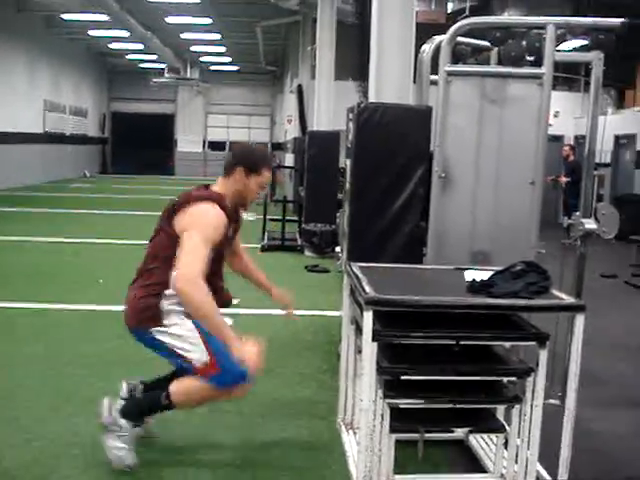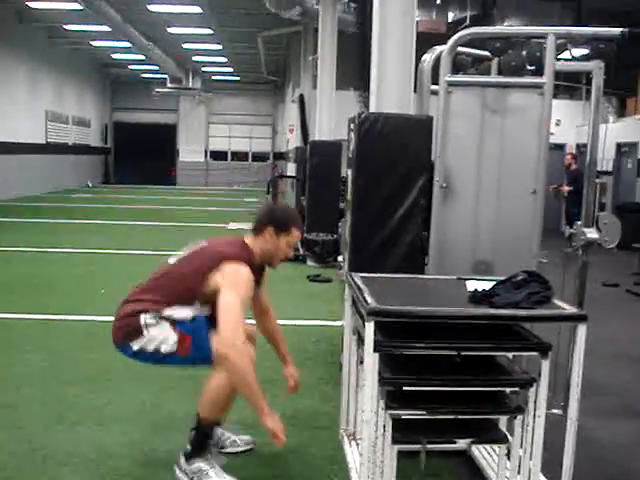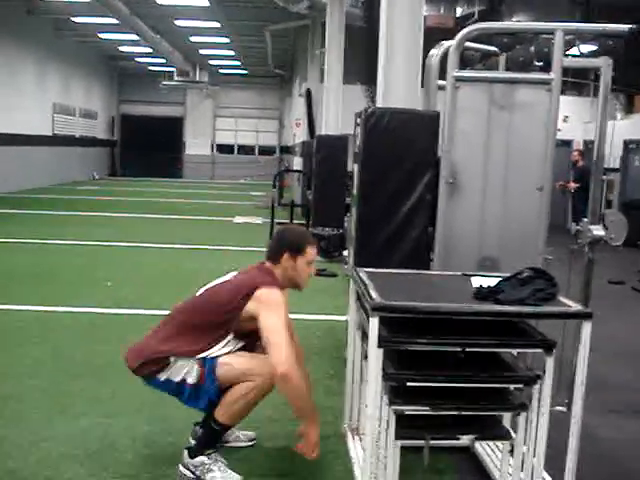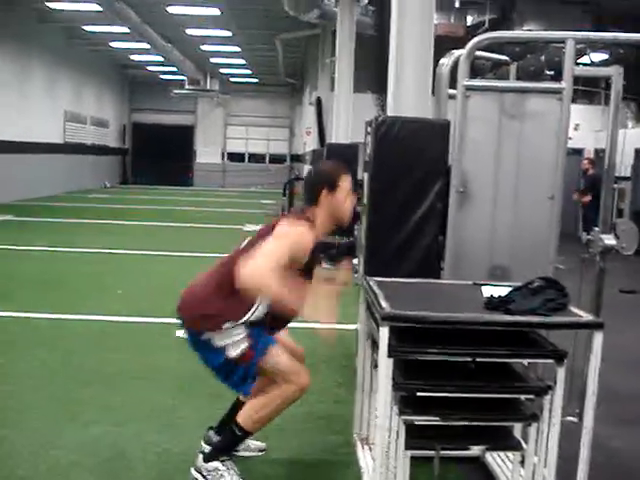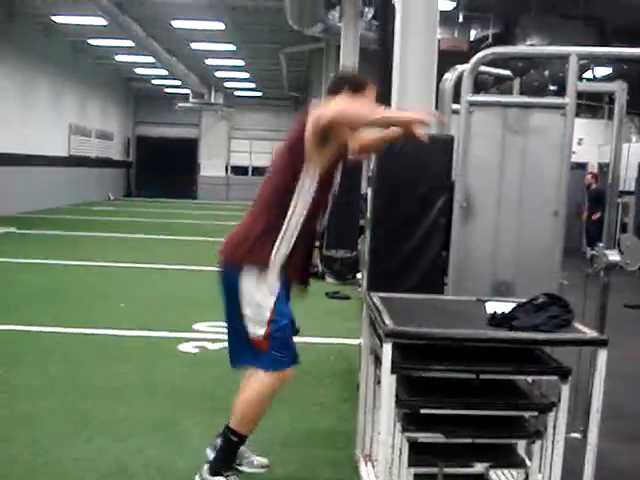
dt=0.2s
person 1, frame 1
left shoulder: (224, 208)
right shoulder: (209, 213)
left elbow: (235, 256)
right elbow: (186, 282)
left wrist: (271, 289)
right wrist: (235, 343)
left hip: (173, 307)
right hip: (157, 310)
left knee: (235, 372)
right knee: (233, 380)
left ankle: (139, 394)
right ankle: (128, 411)
person 1, frame 2
left shoulder: (244, 255)
right shoulder: (237, 272)
left elbow: (264, 312)
right elbow: (230, 349)
left wrist: (287, 362)
right wrist: (265, 414)
left hip: (158, 319)
right hip: (139, 327)
left knee: (248, 335)
right knee: (236, 359)
left ankle: (209, 430)
right ankle: (194, 457)
person 1, frame 3
left shoulder: (263, 279)
right shoulder: (269, 296)
left elbow: (288, 343)
right elbow: (284, 369)
left wrist: (305, 397)
right wrist: (310, 421)
left hip: (176, 347)
right hip: (162, 362)
left knee: (266, 351)
right knee: (264, 371)
left ankle: (211, 428)
right ankle: (198, 455)
person 1, frame 4
left shoulder: (302, 229)
right shoulder: (300, 233)
right elbow: (252, 276)
left wrist: (330, 282)
right wrist: (307, 306)
left hip: (224, 311)
right hip: (209, 317)
left knee: (292, 359)
right knee: (295, 381)
left ankle: (220, 436)
person 1, frame 5
left shoulder: (330, 142)
right shoulder: (321, 132)
left elbow: (361, 142)
right elbow: (331, 114)
left wrist: (397, 129)
right wrist: (400, 117)
left hip: (266, 262)
right hip: (255, 262)
left knee: (270, 364)
right knee: (274, 369)
